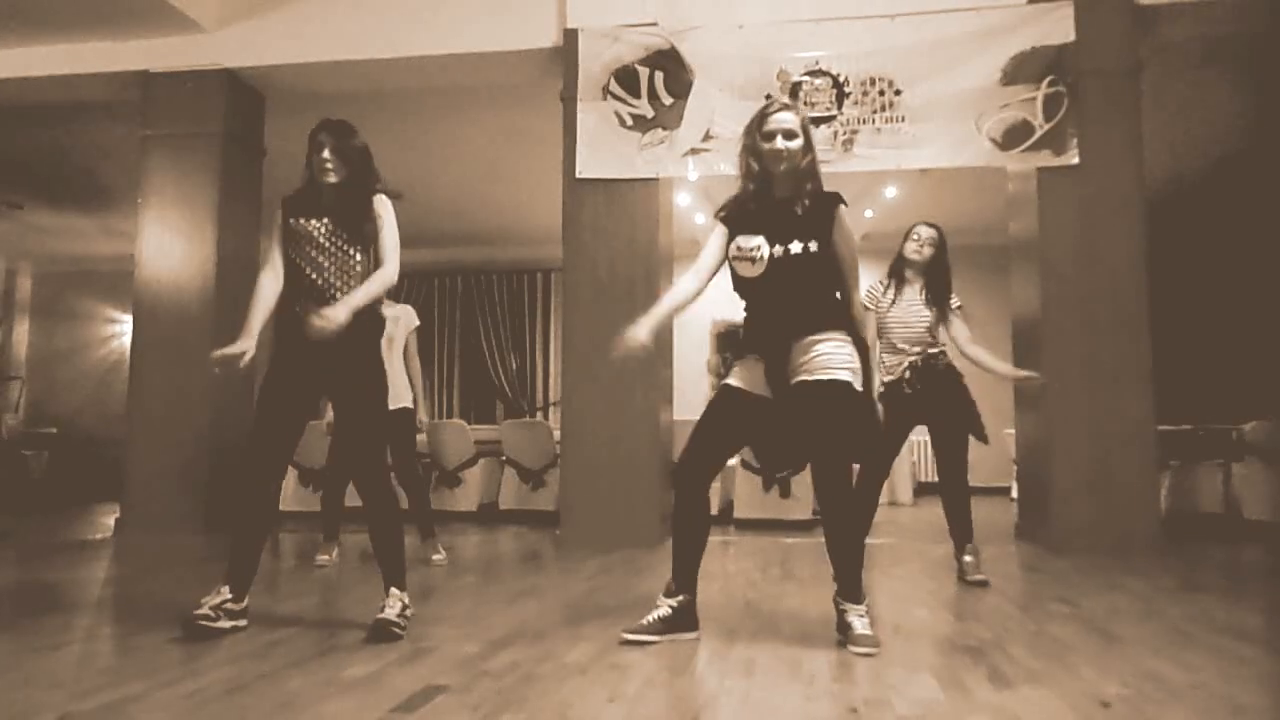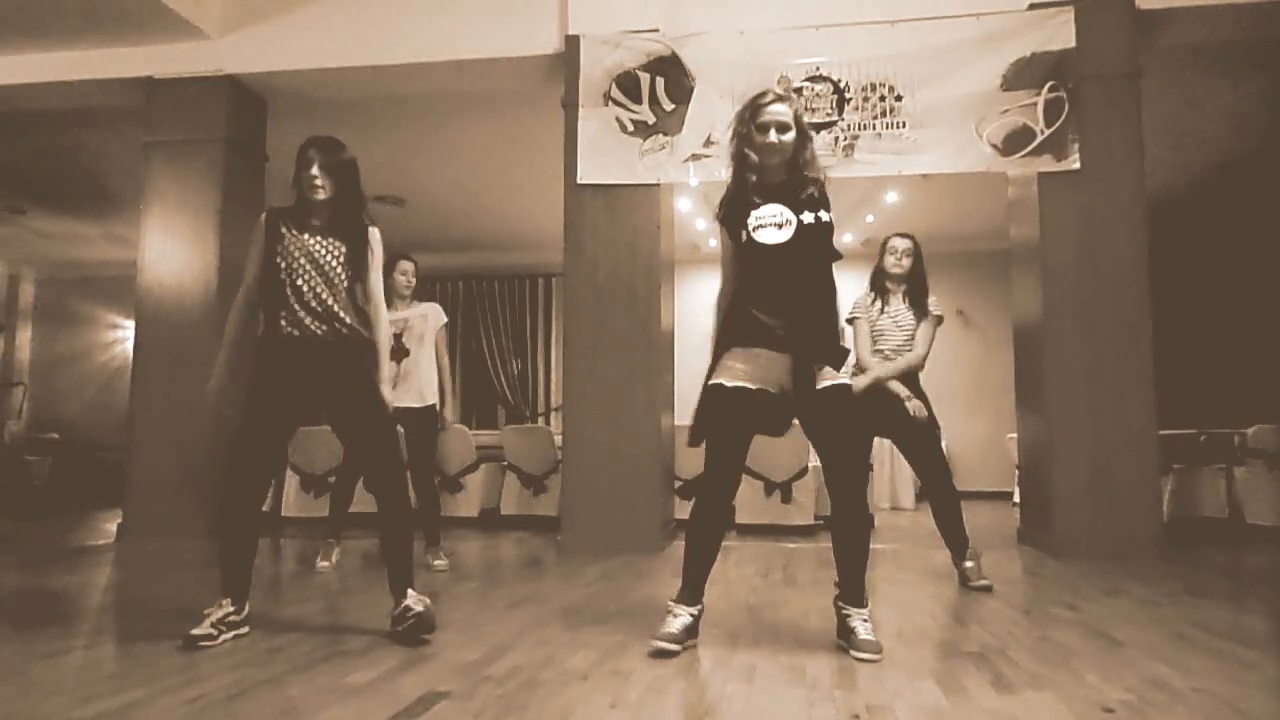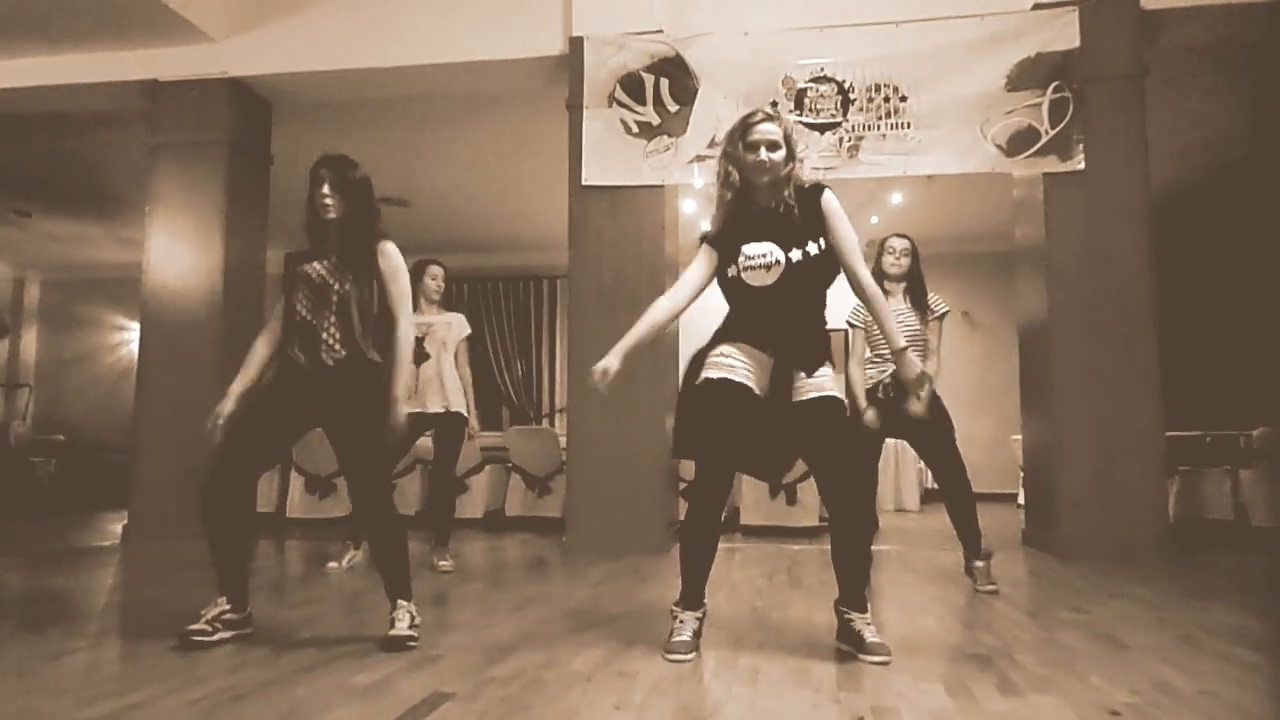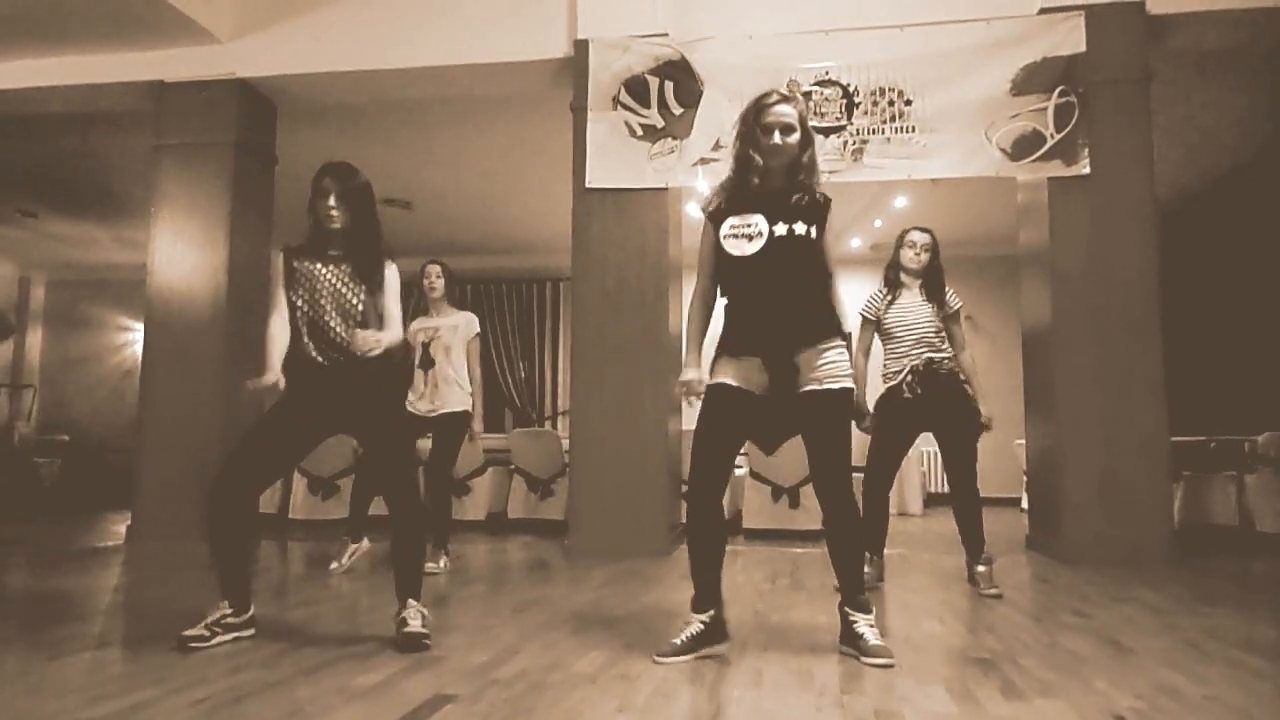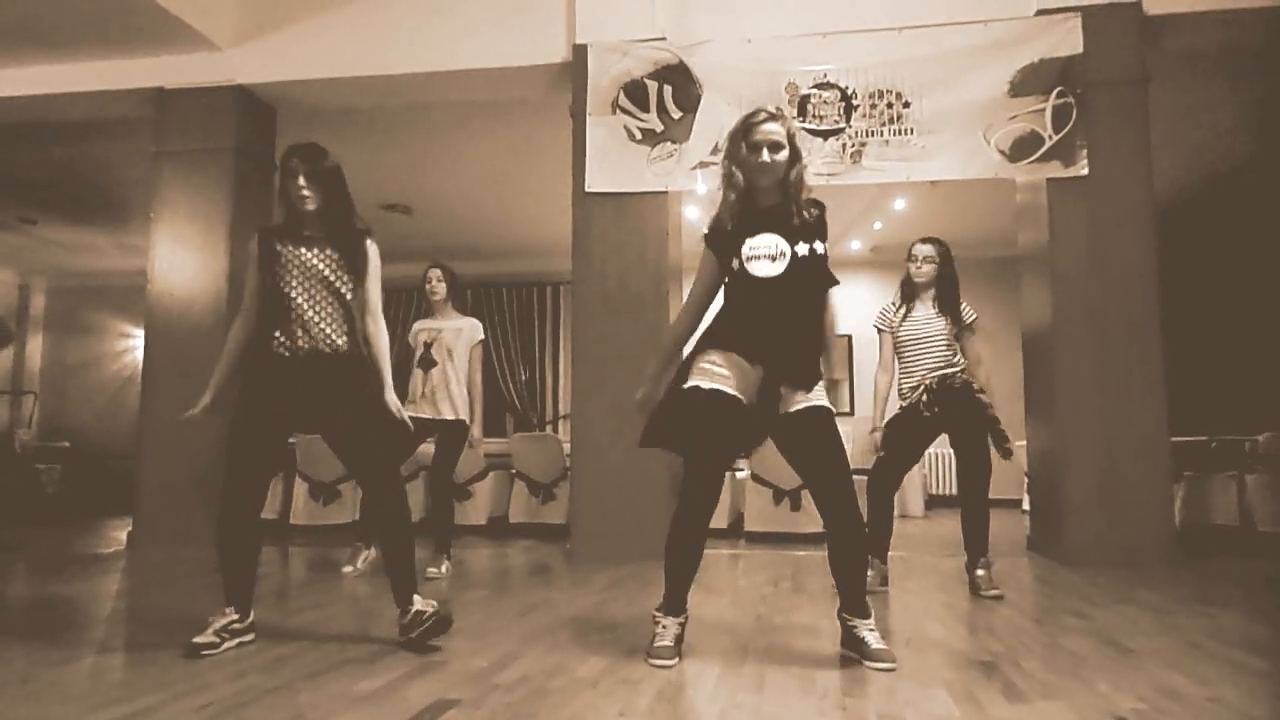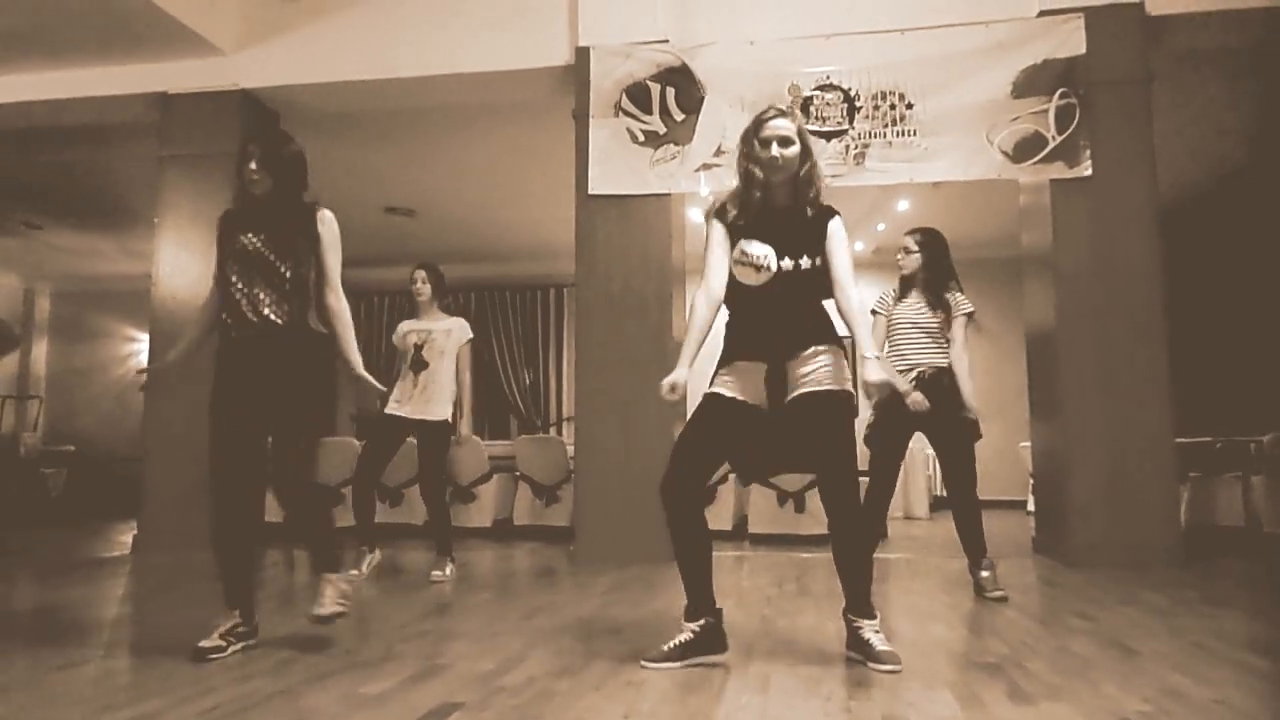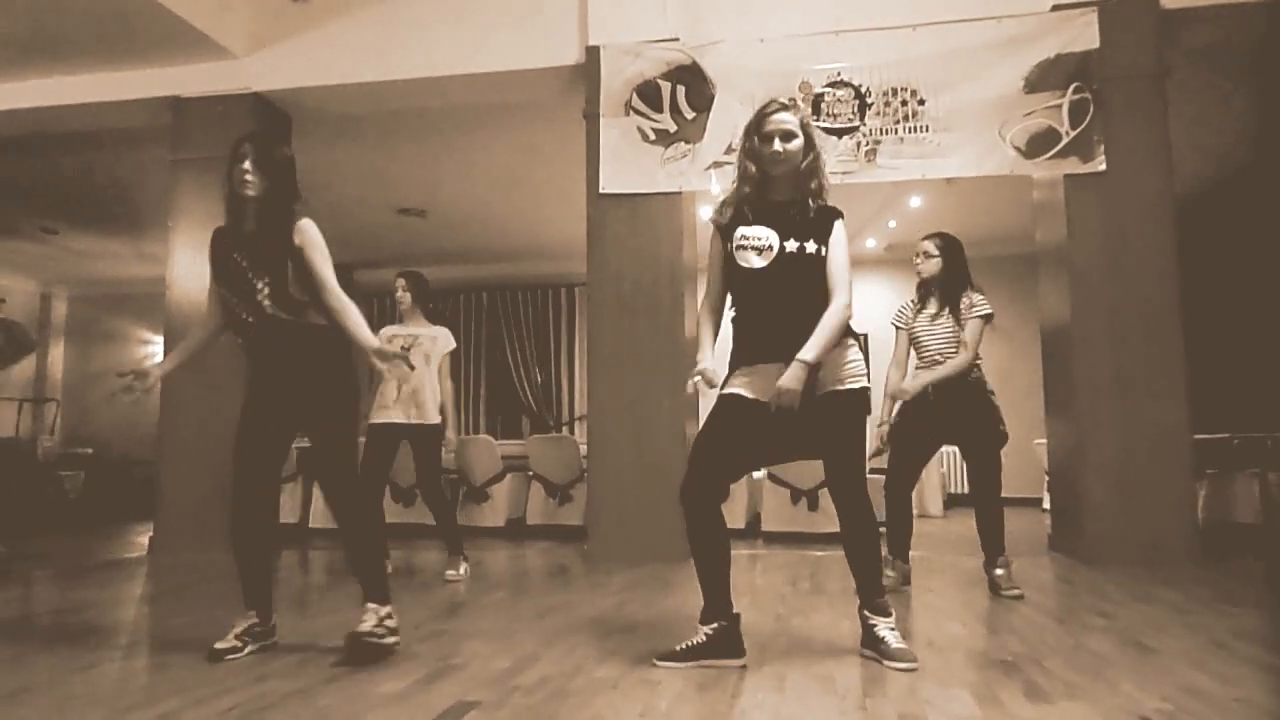
dt=0.4s
person 1, frame 1
left shoulder: (827, 208)
right shoulder: (736, 215)
left elbow: (852, 292)
right elbow: (695, 278)
left wrist: (860, 367)
right wrist: (649, 321)
left hip: (820, 347)
right hip: (759, 358)
left knee: (832, 479)
right knee: (691, 469)
left ankle: (851, 605)
right ankle: (679, 603)
person 1, frame 2
left shoulder: (816, 190)
right shoulder: (737, 204)
left wrist: (836, 339)
right wrist: (718, 360)
left hip: (820, 351)
right hip: (753, 350)
left knee: (849, 483)
right knee: (717, 481)
left ankle: (853, 610)
right ankle: (688, 607)
person 1, frame 3
left shoulder: (817, 202)
right shoulder: (726, 231)
left elbow: (860, 277)
right elbow: (677, 296)
left wrist: (901, 347)
right wrist: (618, 351)
left hip: (808, 364)
right hip: (740, 358)
left knee: (853, 492)
right knee: (710, 488)
left ankle: (853, 615)
right ankle: (689, 612)
person 1, frame 4
left shoulder: (814, 204)
right shoulder: (726, 203)
left elbow: (828, 289)
right elbow: (705, 285)
left wrist: (852, 375)
right wrist: (692, 360)
left hip: (815, 348)
right hip: (741, 354)
left knee: (835, 487)
right knee: (703, 483)
left ankle: (856, 616)
right ankle: (707, 615)
person 1, frame 5
left shoulder: (814, 216)
right shoulder: (725, 227)
right elbow: (694, 307)
left wrist: (826, 368)
right wrist: (656, 378)
left hip: (796, 376)
right hip: (726, 364)
left knee: (841, 501)
right knee: (698, 496)
left ankle: (857, 622)
right ankle: (670, 618)
person 1, frame 6
left shoulder: (823, 219)
right shoulder: (727, 217)
left elbow: (846, 290)
right elbow: (710, 290)
left wrist: (870, 358)
right wrist: (682, 364)
left hip: (812, 360)
right hip: (743, 368)
left knee: (842, 496)
right knee: (677, 487)
left ankle: (862, 624)
right ankle: (703, 625)
person 1, frame 7
left shoulder: (826, 219)
right shoulder: (731, 215)
left elbow: (841, 302)
right elbow: (712, 299)
left wrist: (800, 366)
right wrist: (704, 356)
left hip: (830, 364)
right hip: (756, 368)
left knee: (849, 492)
right knee: (698, 490)
left ankle: (877, 620)
right ankle: (720, 627)
person 2, frame 1
left shoulder: (374, 204)
right shoulder: (291, 210)
left elbow: (389, 271)
right elbow: (273, 273)
left wrist: (343, 307)
right wrist: (248, 337)
left hip: (355, 348)
right hip: (296, 348)
left knee: (368, 470)
right knee: (262, 469)
left ankle: (396, 594)
right ankle: (233, 594)
person 2, frame 2
left shoulder: (363, 234)
right shoulder: (274, 223)
left elbow: (375, 305)
right elbow: (249, 294)
left wrist: (383, 375)
right wrist: (221, 362)
left hip: (347, 364)
right hip: (283, 363)
left knee: (389, 476)
right knee: (243, 481)
left ankle: (406, 596)
right ankle: (233, 604)
person 2, frame 3
left shoulder: (380, 251)
right shoulder: (297, 261)
left elbow: (401, 326)
right elbow: (274, 330)
left wrist: (397, 400)
right wrist: (233, 395)
left hip: (352, 386)
right hip: (293, 385)
left knee: (373, 496)
right knee: (223, 484)
left ankle: (402, 606)
right ankle: (232, 605)
person 2, frame 4
left shoulder: (380, 265)
right shoulder: (289, 260)
left elbow: (393, 327)
right elbow: (280, 318)
left wrist: (380, 339)
right wrist: (274, 369)
left hip: (370, 388)
right hip: (309, 389)
left knee: (404, 496)
right knee: (228, 490)
left ankle: (410, 606)
right ankle: (237, 609)
person 2, frame 5
left shoulder: (360, 246)
right shoulder: (266, 243)
left elbow: (373, 319)
right elbow: (247, 318)
left wrist: (387, 387)
right wrist: (212, 390)
left hip: (341, 379)
right hip: (274, 379)
left knee: (385, 488)
right knee: (239, 495)
left ankle: (410, 604)
right ankle: (238, 613)
person 2, frame 6
left shoulder: (316, 219)
right shoulder: (231, 224)
left elbow: (332, 296)
left wrist: (355, 364)
right wrist: (172, 358)
left hip: (298, 359)
right hip: (239, 361)
left knee: (290, 475)
right knee: (233, 487)
left ankle: (332, 575)
right ankle: (240, 614)
person 2, frame 7
left shoulder: (298, 229)
right shoulder: (223, 240)
left elbow: (332, 294)
right elbow: (217, 316)
left wrist: (370, 344)
right wrist: (162, 366)
left hip: (319, 364)
right hip: (269, 372)
left knee: (340, 484)
right knee: (249, 493)
left ankle: (379, 608)
right ankle: (259, 616)
person 3, frame 1
left shoulder: (943, 296)
right shoulder: (878, 292)
left elbow: (966, 344)
right elbow: (866, 348)
left wrist: (1010, 371)
left hip: (939, 386)
right hip: (896, 391)
left knee: (953, 473)
right knee: (871, 471)
left ankle: (965, 553)
right ankle: (853, 553)
person 3, frame 2
left shoulder: (927, 304)
right shoulder: (865, 303)
left elbow: (918, 356)
right elbow: (863, 357)
left wrist: (872, 377)
right wrist: (899, 391)
left hip: (907, 394)
right hip: (864, 399)
left knee: (937, 477)
left ankle: (965, 558)
person 3, frame 3
left shoulder: (928, 303)
right shoulder: (864, 307)
left elbow: (933, 360)
right elbow: (855, 363)
right wrist: (863, 405)
right hip: (875, 400)
left knee: (953, 477)
left ankle: (976, 559)
person 3, frame 4
left shoulder: (943, 296)
right shoulder: (878, 299)
left elbow: (961, 351)
right elbow: (862, 355)
left wrist: (978, 400)
right wrist: (861, 405)
left hip: (945, 390)
right hip: (898, 395)
left knee: (963, 477)
right knee: (876, 478)
left ankle: (978, 563)
right ankle: (872, 562)
person 3, frame 5
left shoulder: (957, 309)
right shoulder: (891, 313)
left elbow: (975, 365)
right elbow: (885, 370)
left wrist: (989, 416)
right wrist: (877, 423)
left hip: (959, 402)
right hip: (915, 408)
left knee: (975, 484)
right knee: (880, 481)
left ankle: (978, 567)
right ankle: (876, 566)
person 3, frame 6
left shoulder: (953, 300)
right shoulder: (889, 300)
left elbow: (959, 351)
right elbow: (875, 350)
left wrist: (969, 398)
right wrist: (904, 391)
left hip: (942, 394)
right hip: (896, 396)
left knee: (961, 481)
right knee: (880, 484)
left ankle: (981, 567)
person 3, frame 7
left shoulder: (972, 302)
right shoulder: (909, 309)
left elbow: (967, 355)
right elbow: (897, 365)
left wrist: (920, 381)
right wrist: (885, 418)
left hip: (968, 398)
right hip: (924, 402)
left knee: (986, 483)
right knee: (897, 481)
left ankle: (997, 566)
right ankle: (897, 564)
person 4, frame 1
left shoulder: (403, 313)
left elbow: (413, 360)
left wrist: (421, 405)
right wrist: (331, 407)
left hip: (397, 404)
left knee: (408, 472)
right knee: (337, 473)
left ankle: (430, 538)
right ankle: (330, 540)
person 4, frame 2
left shoulder: (432, 312)
left elbow: (443, 359)
left wrist: (448, 403)
left hip: (422, 403)
left knee: (423, 475)
right knee: (350, 469)
left ankle: (433, 545)
right ankle: (332, 541)
person 4, frame 3
left shoulder: (456, 321)
left elbow: (464, 368)
left wrist: (472, 412)
left hip: (450, 409)
right hip: (409, 408)
left knee: (443, 477)
left ankle: (441, 547)
right ankle: (353, 543)
person 4, frame 4
left shoulder: (466, 320)
right shoulder: (416, 326)
left elbow: (475, 370)
right elbow: (416, 368)
left wrist: (477, 415)
left hip: (453, 409)
right hip: (416, 407)
left knee: (438, 477)
left ankle: (440, 549)
right ankle: (355, 538)
person 4, frame 5
left shoulder: (470, 326)
right shoulder: (418, 328)
left elbow: (475, 376)
right elbow: (417, 371)
left wrist: (477, 422)
right wrist: (404, 405)
left hip: (453, 415)
right hip: (416, 411)
left knee: (439, 483)
left ankle: (442, 554)
right ankle: (364, 544)
person 4, frame 6
left shoulder: (457, 327)
right shoulder: (404, 328)
left elbow: (464, 375)
right elbow: (404, 370)
left wrist: (466, 418)
right wrist: (395, 398)
left hip: (436, 415)
right hip: (398, 410)
left knee: (431, 487)
right knee: (364, 476)
left ankle: (445, 556)
right ankle: (367, 547)
person 4, frame 7
left shoulder: (440, 335)
right shoulder: (386, 334)
left elbow: (446, 382)
right elbow: (377, 374)
left wrist: (450, 425)
left hip: (425, 419)
right hip: (385, 417)
left knee: (431, 489)
right knee: (371, 487)
left ankle: (457, 555)
